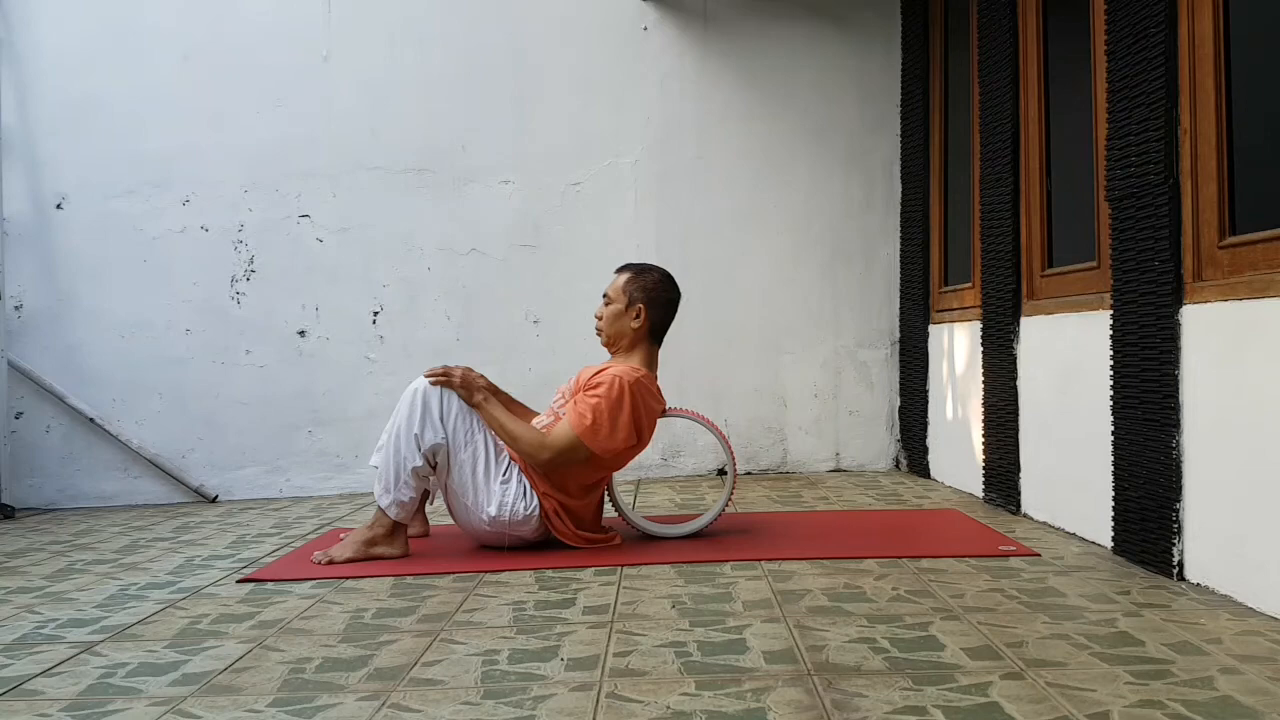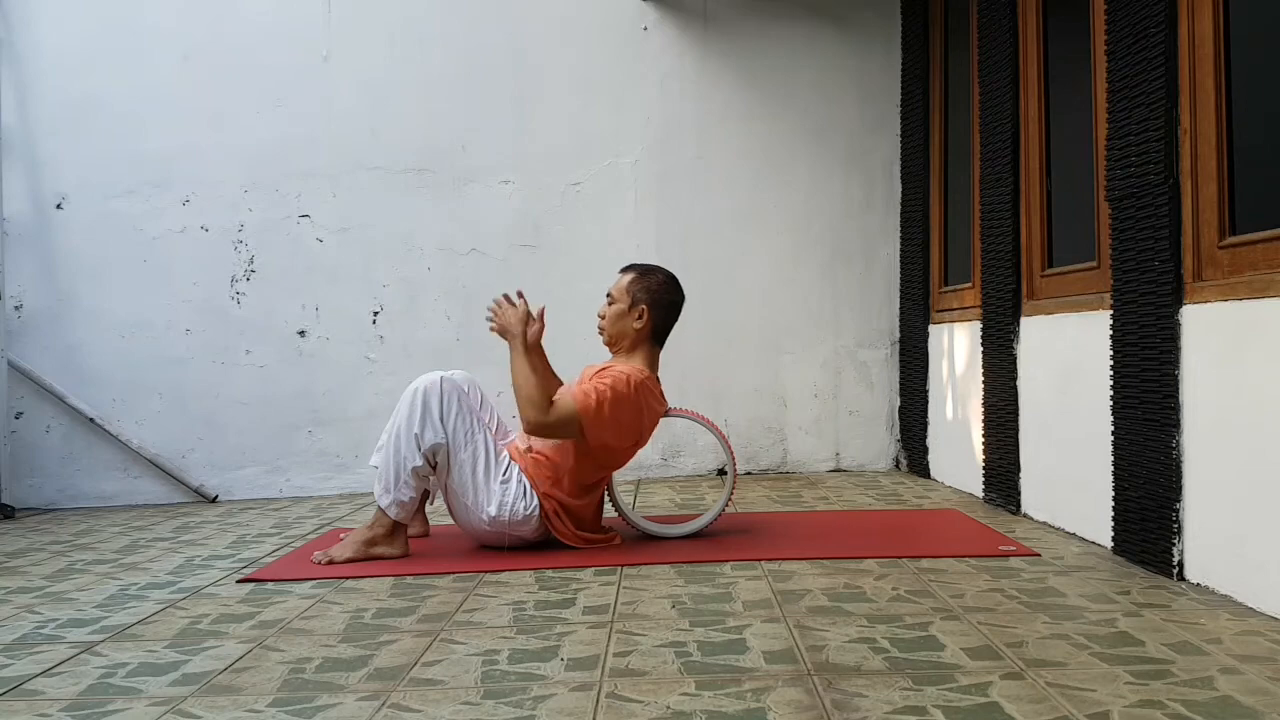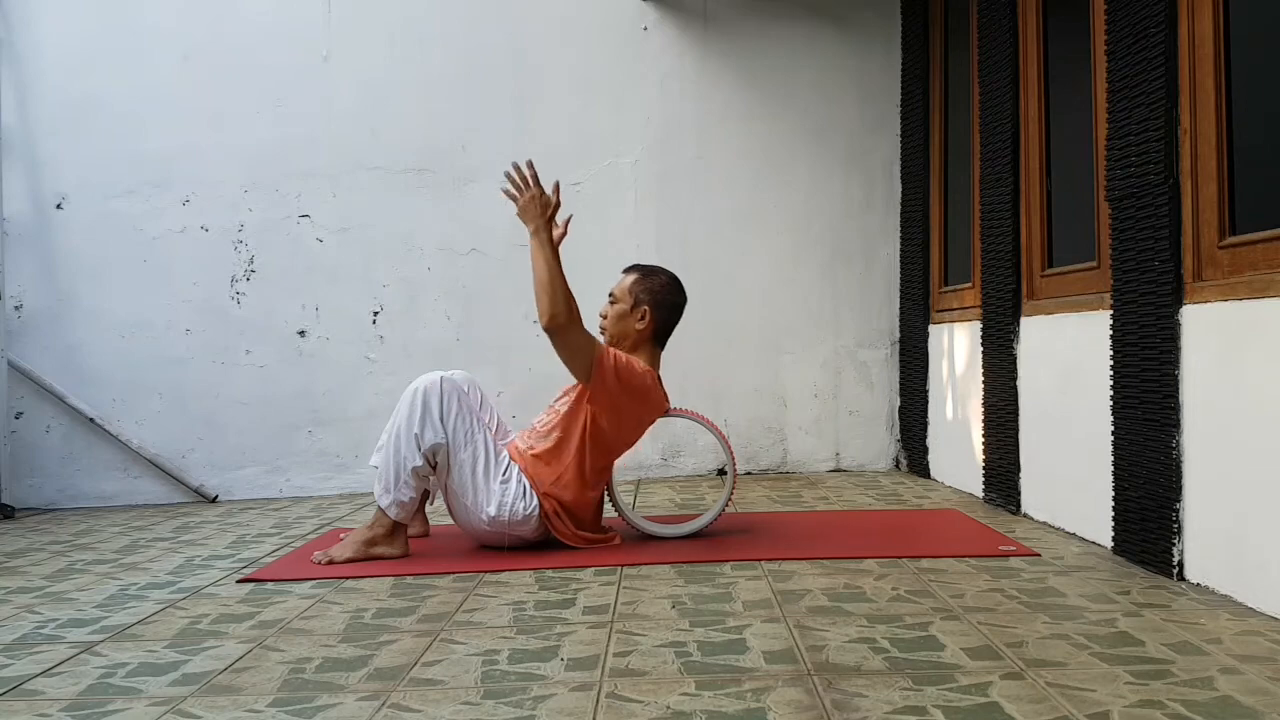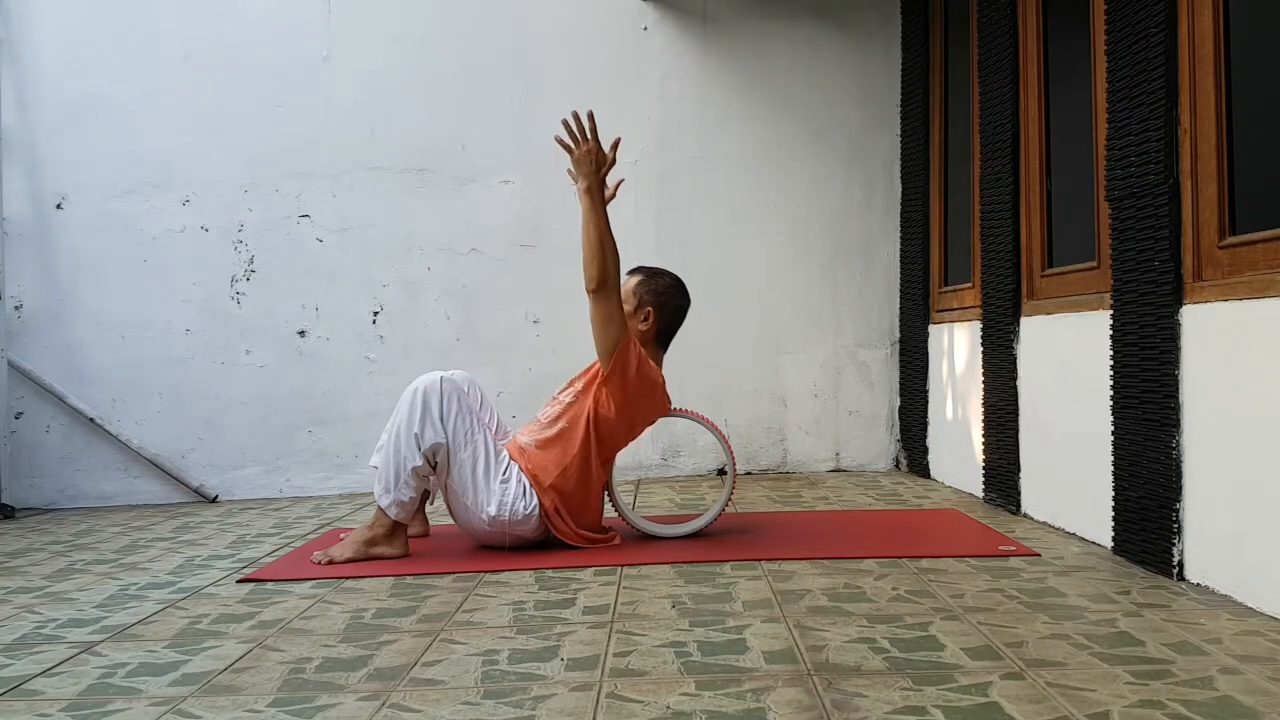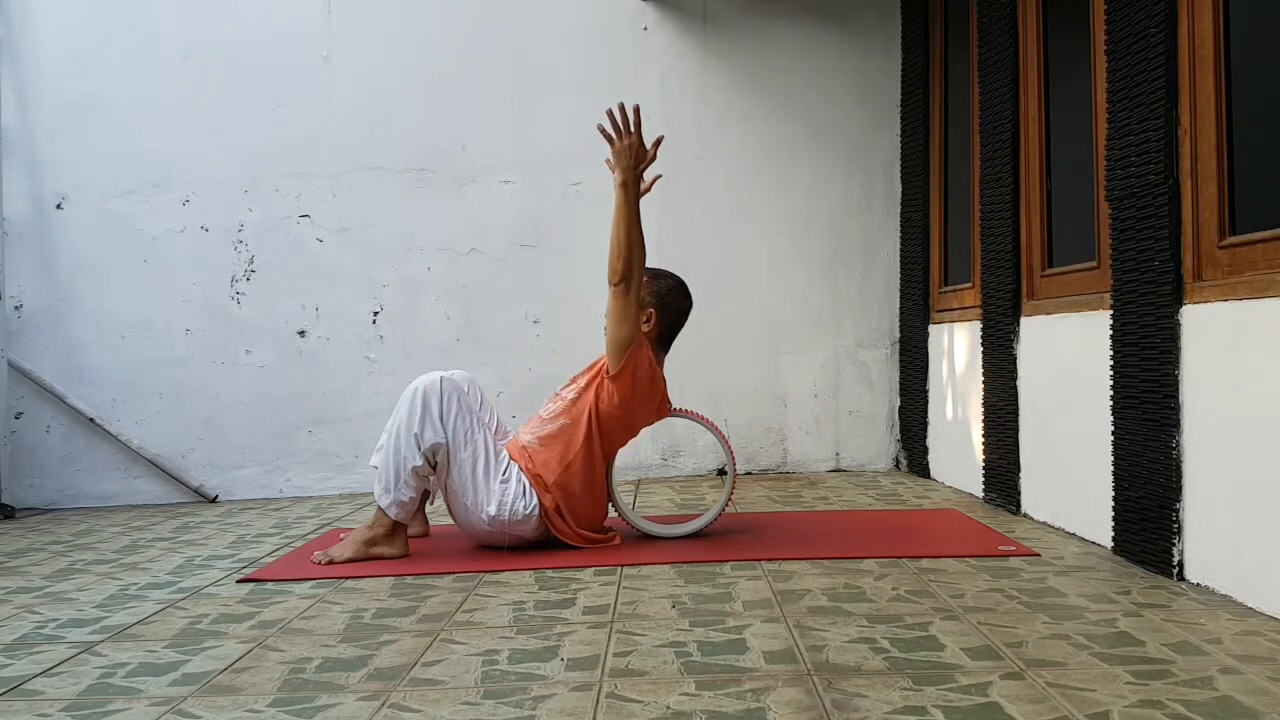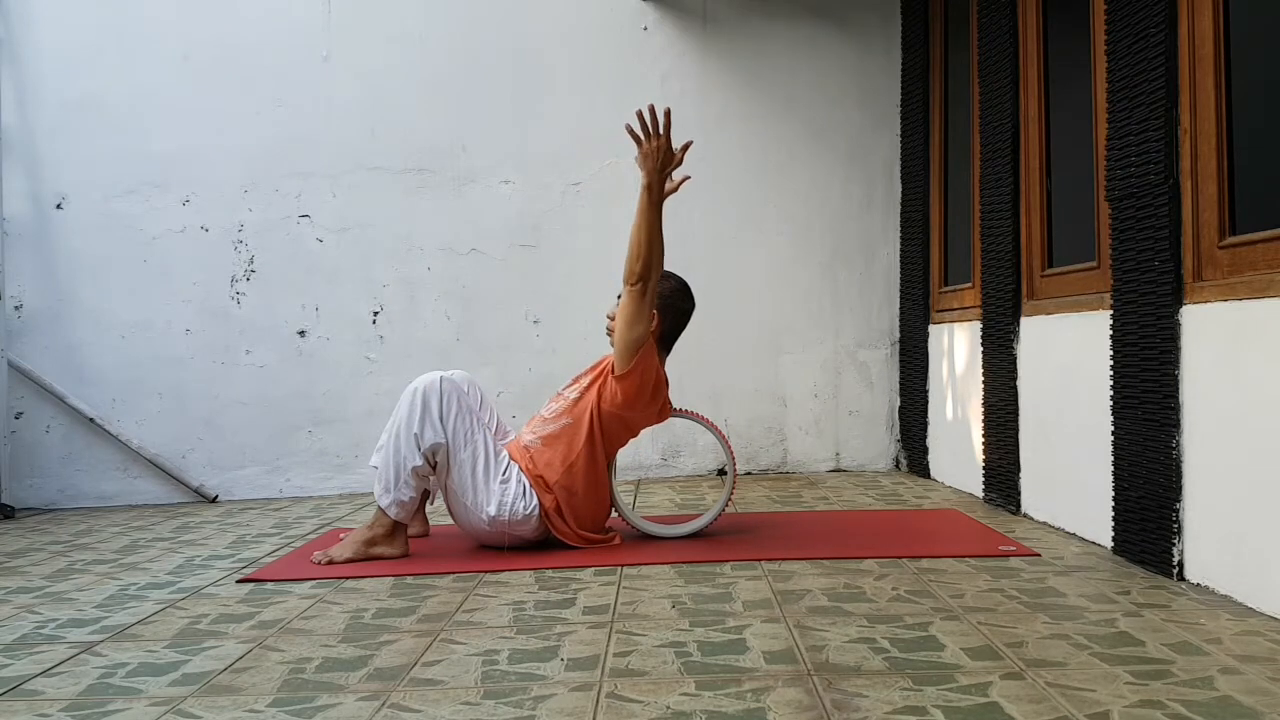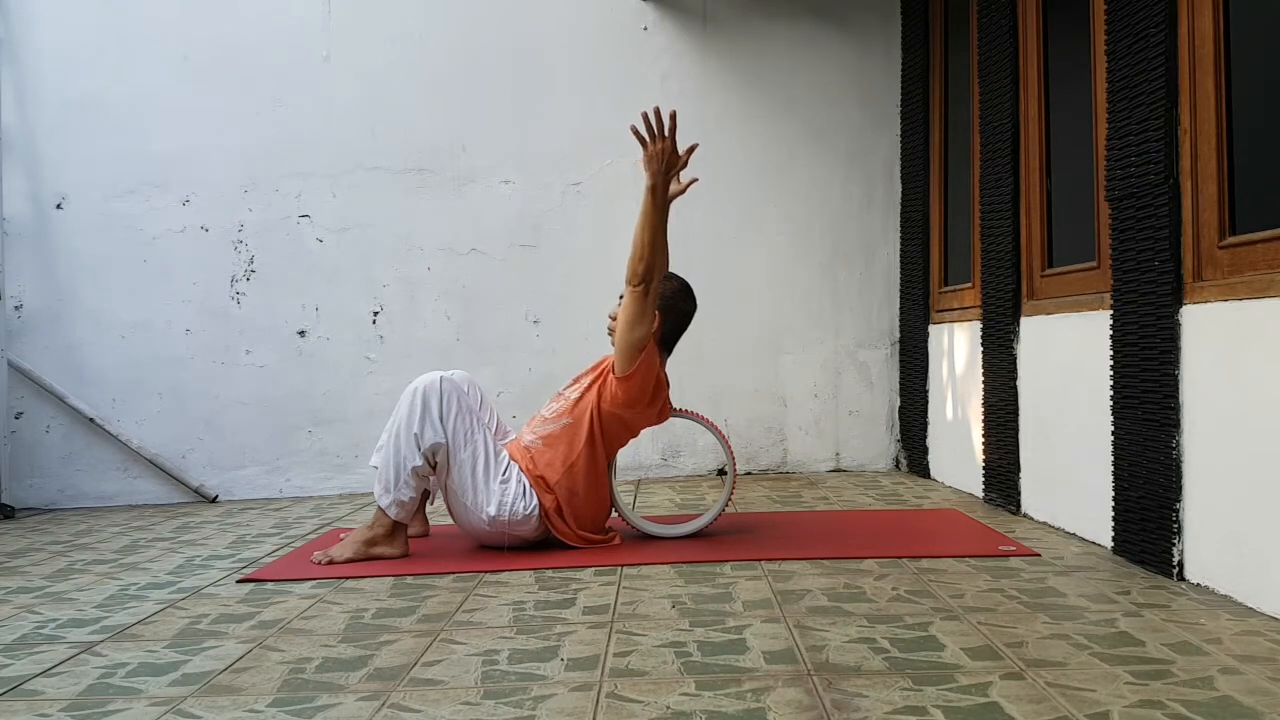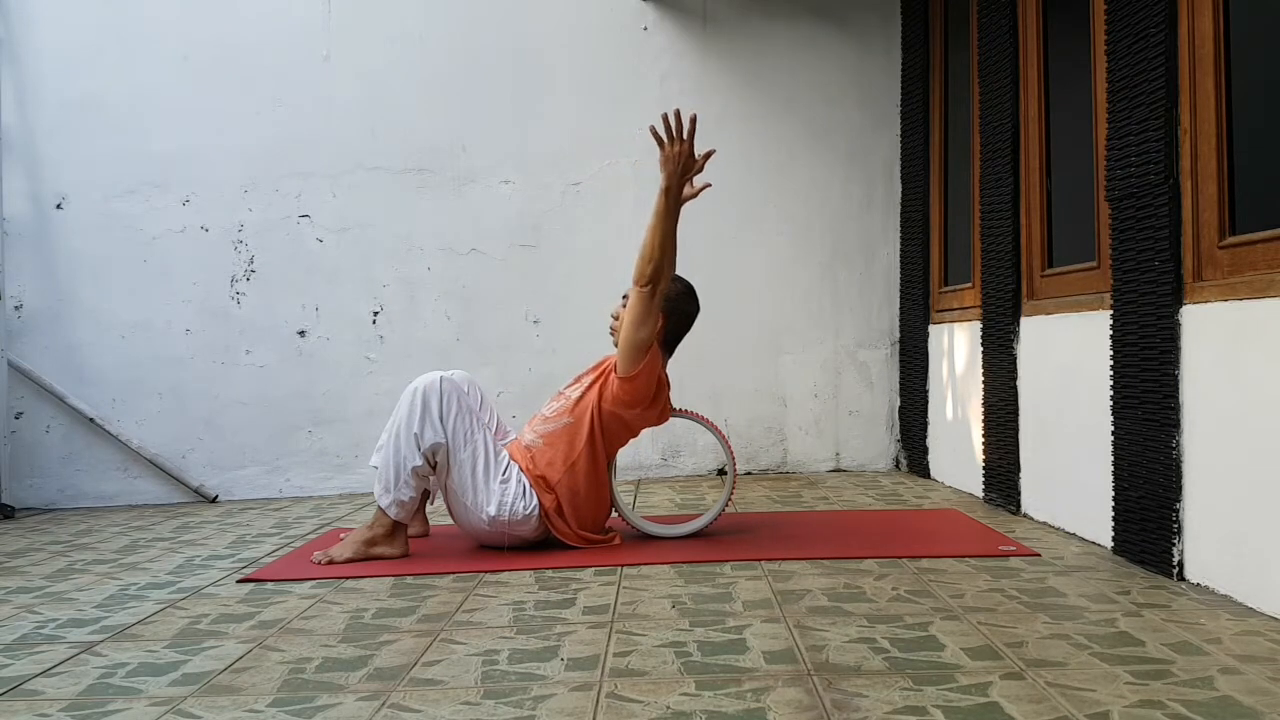
dt=0.5s
person 1, frame 1
left shoulder: (620, 384)
right shoulder: (624, 378)
left elbow: (546, 454)
left wrist: (480, 398)
right wrist: (490, 391)
left hip: (518, 508)
right hip: (520, 487)
left knee: (430, 394)
right knee: (445, 391)
left ankle: (385, 531)
right ankle: (411, 512)
person 1, frame 2
left shoulder: (624, 386)
right shoulder: (630, 381)
left elbow: (537, 418)
right elbow: (563, 402)
left wrist: (517, 338)
right wrist: (533, 346)
left hip: (518, 506)
right hip: (519, 479)
left knee: (433, 391)
right knee: (457, 387)
left ankle: (385, 530)
right ankle: (412, 512)
person 1, frame 3
left shoulder: (631, 380)
right shoulder: (633, 377)
left elbow: (555, 321)
right elbow: (570, 329)
left wrist: (537, 231)
right wrist: (549, 247)
left hip: (516, 508)
right hip: (521, 487)
left knee: (434, 392)
right knee: (458, 387)
left ankle: (386, 531)
right ankle: (411, 511)
person 1, frame 4
left shoulder: (635, 376)
right shoulder: (634, 377)
left elbow: (599, 287)
right elbow: (605, 291)
left wrist: (591, 192)
right wrist: (591, 200)
left hip: (515, 507)
right hip: (518, 483)
left knee: (434, 392)
right knee: (456, 386)
left ankle: (385, 531)
right ankle: (410, 510)
person 1, frame 5
left shoulder: (638, 375)
right shoulder: (636, 379)
left elbow: (621, 281)
right elbow: (628, 284)
left wrist: (627, 187)
right wrist: (628, 193)
left hip: (513, 507)
right hip: (518, 482)
left knee: (435, 391)
right knee: (457, 386)
left ankle: (386, 529)
right ankle: (411, 511)
person 1, frame 6
left shoulder: (639, 375)
right shoulder: (637, 380)
left elbow: (639, 281)
right elbow: (645, 285)
left wrist: (650, 188)
right wrist: (655, 196)
left hip: (515, 507)
right hip: (518, 481)
left knee: (435, 391)
right knee: (456, 386)
left ankle: (386, 530)
right ankle: (411, 511)
person 1, frame 7
left shoulder: (639, 376)
right shoulder: (638, 378)
left elbow: (641, 282)
right elbow: (651, 285)
left wrist: (654, 189)
right wrist: (662, 201)
left hip: (515, 506)
right hip: (517, 481)
left knee: (434, 391)
right knee: (456, 386)
left ankle: (386, 529)
right ankle: (410, 512)
person 1, frame 8
left shoulder: (641, 378)
right shoulder: (639, 377)
left elbow: (649, 284)
right elbow: (658, 289)
left wrist: (669, 190)
right wrist: (675, 201)
left hip: (515, 508)
right hip: (517, 482)
left knee: (435, 391)
right knee: (456, 387)
left ankle: (386, 530)
right ankle: (412, 511)
